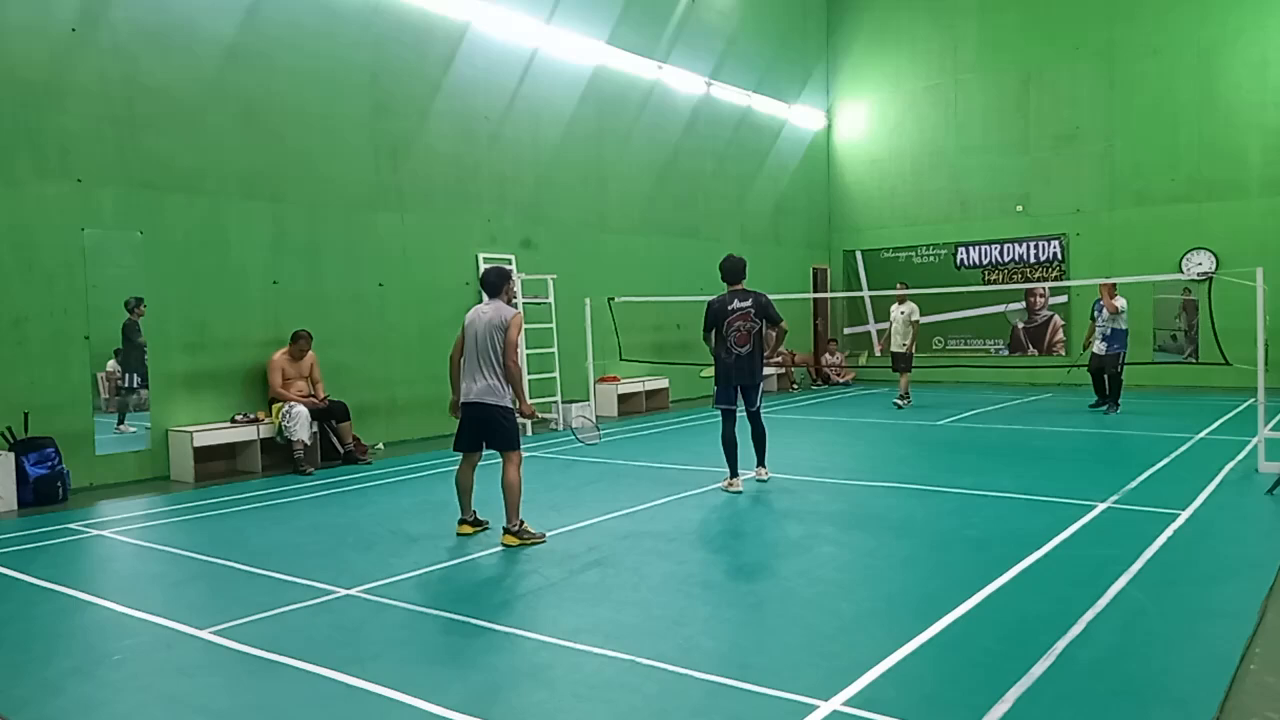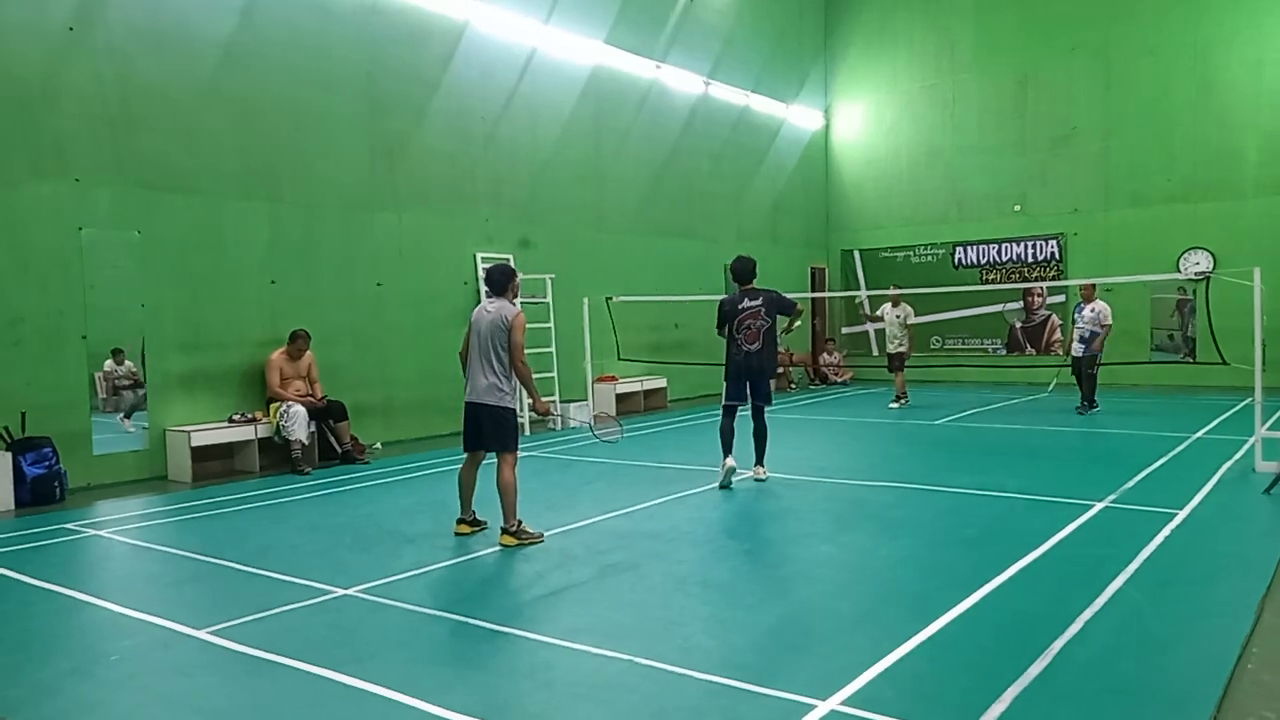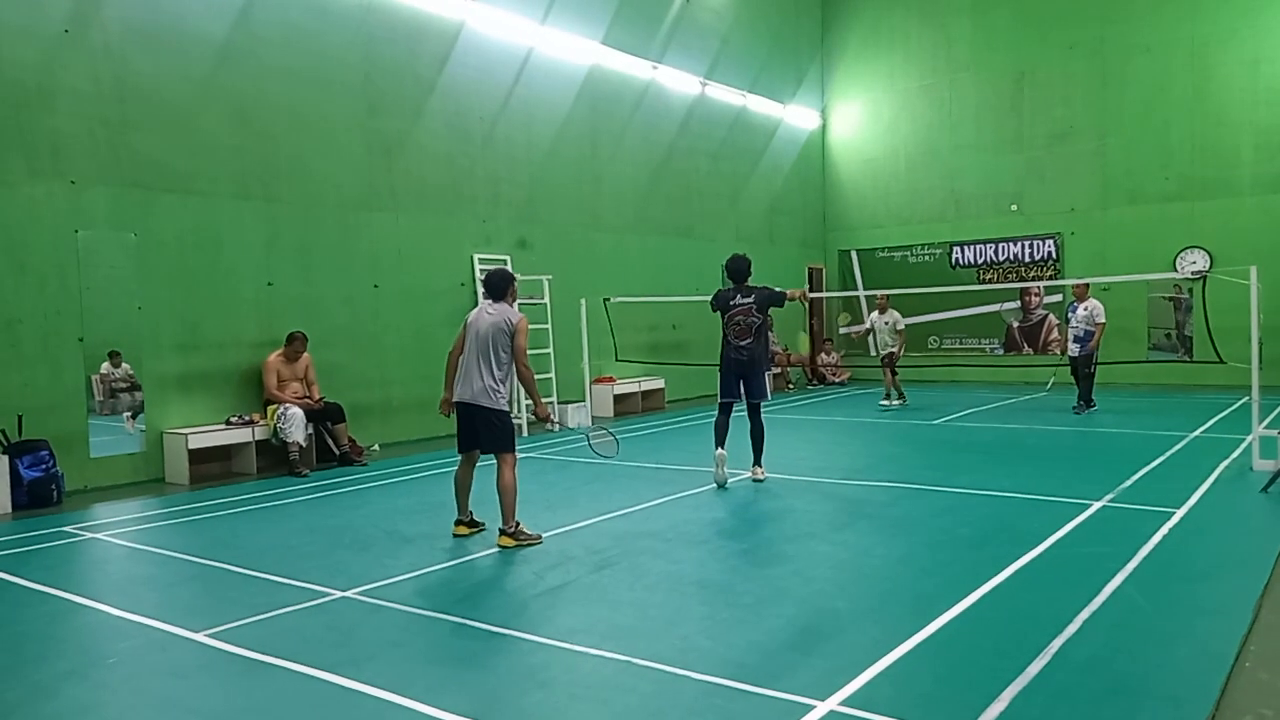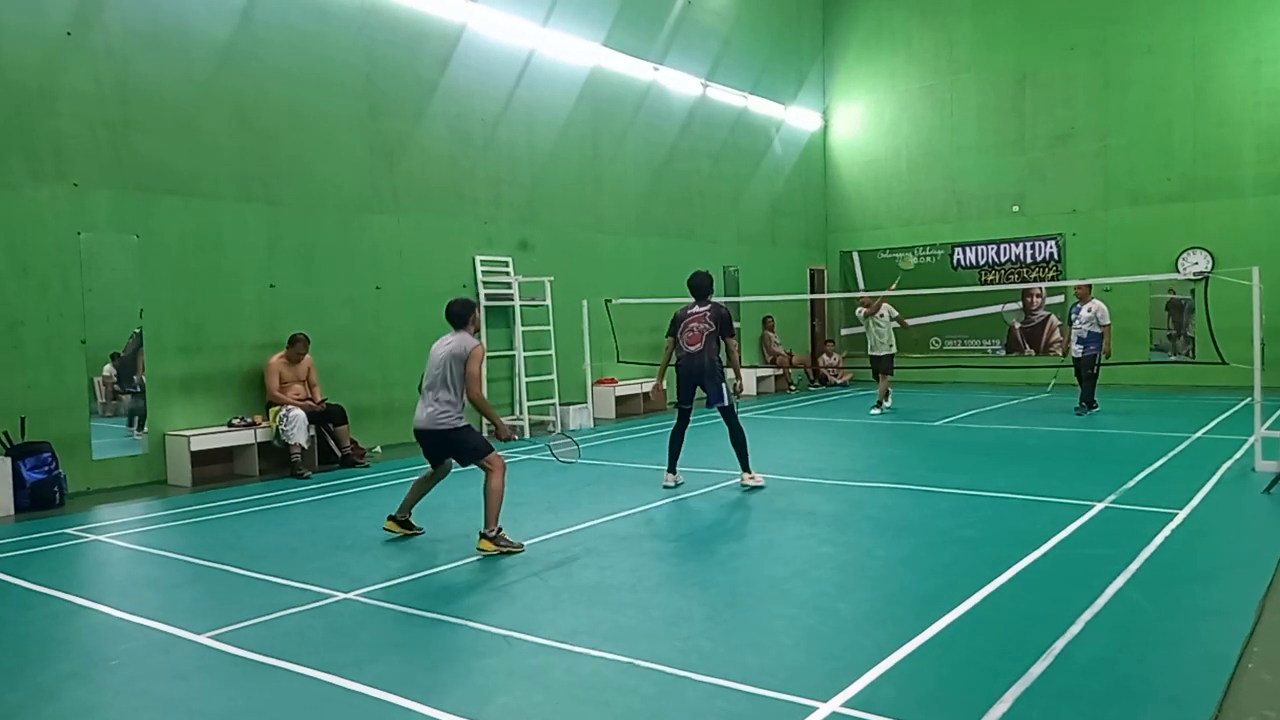
dt=0.7s
person 1, frame 1
left shoulder: (472, 314)
right shoulder: (511, 315)
left elbow: (455, 356)
right elbow: (510, 362)
left wrist: (455, 394)
right wrist: (522, 400)
left hip: (469, 398)
right hip: (496, 399)
left knee: (469, 459)
right knee: (512, 459)
left ankle: (467, 519)
right ankle: (513, 529)
person 1, frame 2
left shoulder: (478, 311)
right shoulder: (514, 315)
left elbow: (464, 354)
right elbow: (518, 362)
right wrist: (536, 399)
left hip: (474, 397)
right hip: (499, 400)
left knee: (472, 458)
right knee: (507, 460)
left ankle: (466, 519)
right ankle: (511, 528)
person 1, frame 3
left shoulder: (474, 314)
right shoulder: (516, 320)
left elbow: (454, 354)
right elbow: (522, 367)
left wrist: (447, 392)
right wrist: (538, 403)
left hip: (463, 398)
right hip: (490, 401)
left knee: (469, 458)
right knee: (506, 461)
left ankle: (464, 519)
right ankle: (509, 530)
person 1, frame 4
left shoulder: (440, 342)
right shoulder: (473, 347)
right elbow: (474, 394)
right wrist: (499, 424)
left hip: (423, 423)
right hip: (448, 424)
left knee: (440, 469)
right knee: (495, 465)
left ankle: (399, 518)
right ankle: (490, 534)
person 2, frame 1
left shoulder: (716, 304)
right shoulder: (760, 300)
left elbow: (707, 337)
right elbow: (782, 328)
right wrist: (773, 350)
left hip: (726, 371)
right hip: (753, 370)
left knee: (728, 422)
right knee: (755, 417)
left ankle: (734, 478)
right ankle: (761, 467)
person 2, frame 2
left shoulder: (727, 303)
right shoulder: (770, 298)
left elbow: (721, 332)
right elbow: (798, 309)
right wrist: (789, 326)
left hip: (736, 367)
right hip: (763, 366)
left knee: (728, 415)
right knee: (758, 415)
left ankle: (728, 458)
right ankle: (759, 467)
person 2, frame 3
left shoulder: (722, 296)
right shoulder: (762, 295)
right elbow: (790, 296)
right wrist: (801, 292)
left hip: (730, 362)
right hip: (755, 363)
left knee: (724, 411)
right knee: (754, 414)
left ankle: (720, 449)
right ankle: (757, 467)
person 2, frame 4
left shoulder: (680, 314)
right shoulder: (720, 311)
left elbow: (669, 347)
right elbow: (731, 347)
left wrist: (659, 379)
right wrist: (738, 377)
left hip: (685, 368)
right hip: (710, 368)
left knee: (682, 421)
right knee: (731, 419)
left ankle: (671, 474)
right ankle: (746, 473)
